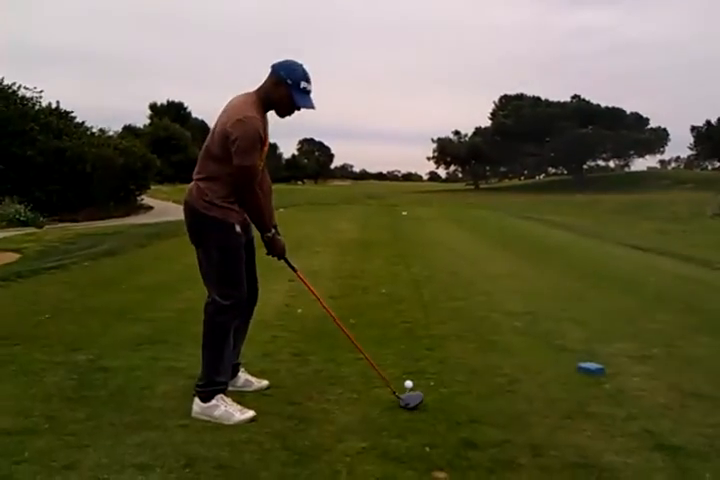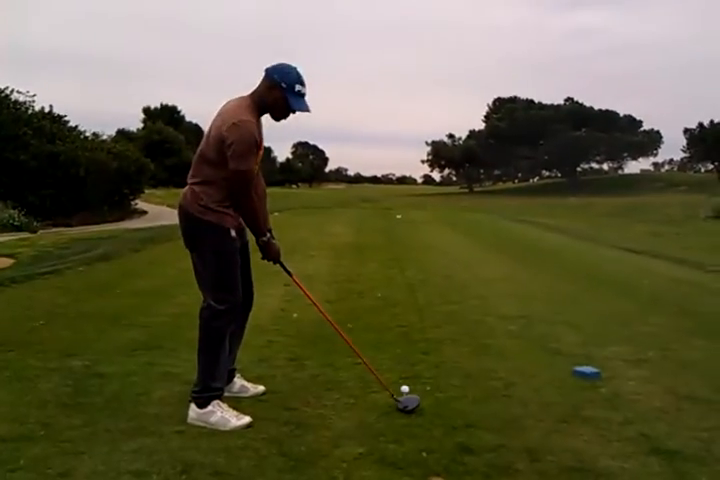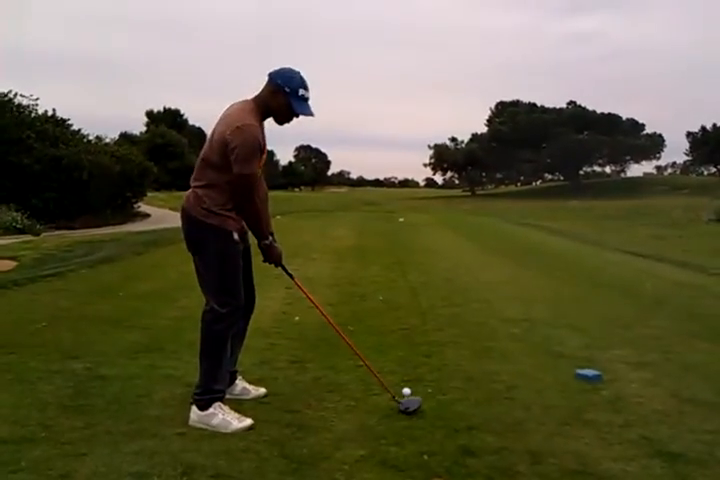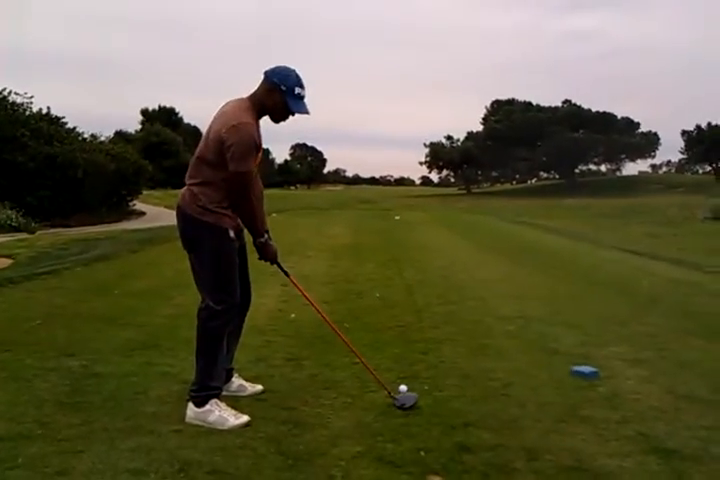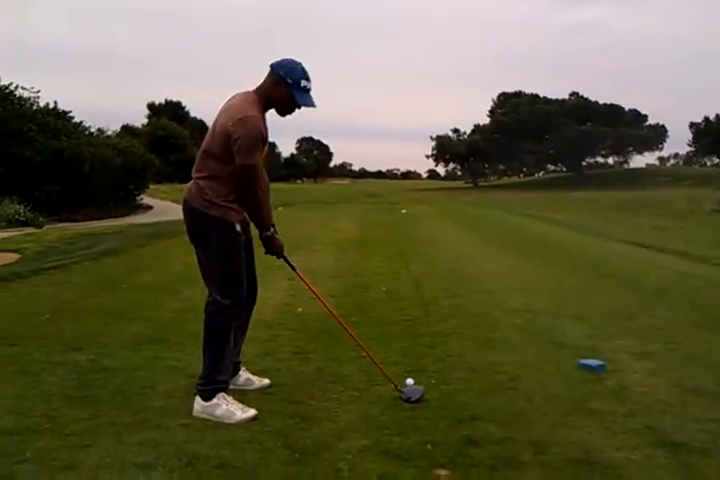
dt=0.1s
person 1, frame 1
left shoulder: (254, 111)
right shoulder: (247, 123)
left elbow: (259, 176)
right elbow: (247, 189)
left wrist: (271, 226)
right wrist: (270, 233)
left hip: (230, 213)
right hip: (213, 214)
left knee: (245, 295)
right knee: (227, 301)
left ankle: (229, 370)
right ankle: (208, 396)
person 1, frame 2
left shoulder: (246, 112)
right shoulder: (243, 127)
left elbow: (254, 181)
right elbow: (243, 194)
left wrist: (265, 231)
right wrist: (264, 238)
left hip: (224, 217)
right hip: (208, 219)
left knee: (240, 300)
right knee: (222, 305)
left ankle: (224, 376)
right ankle: (203, 402)
person 1, frame 3
left shoulder: (248, 115)
right shoulder: (246, 131)
left elbow: (256, 184)
right elbow: (246, 197)
left wrist: (267, 234)
right wrist: (266, 241)
left hip: (225, 220)
right hip: (210, 222)
left knee: (242, 302)
right knee: (224, 308)
left ankle: (225, 378)
right ankle: (205, 405)
person 1, frame 4
left shoulder: (242, 112)
right shoulder: (243, 129)
left elbow: (252, 183)
right elbow: (242, 195)
left wrist: (262, 232)
right wrist: (262, 239)
left hip: (220, 217)
right hip: (206, 220)
left knee: (238, 300)
right knee: (220, 305)
left ankle: (222, 375)
right ankle: (202, 400)
person 1, frame 5
left shoulder: (248, 105)
right shoulder: (249, 122)
left elbow: (257, 176)
right elbow: (249, 188)
left wrist: (269, 226)
right wrist: (268, 232)
left hip: (226, 211)
right hip: (212, 214)
left knee: (244, 294)
right knee: (227, 299)
left ankle: (229, 369)
right ankle: (209, 394)
